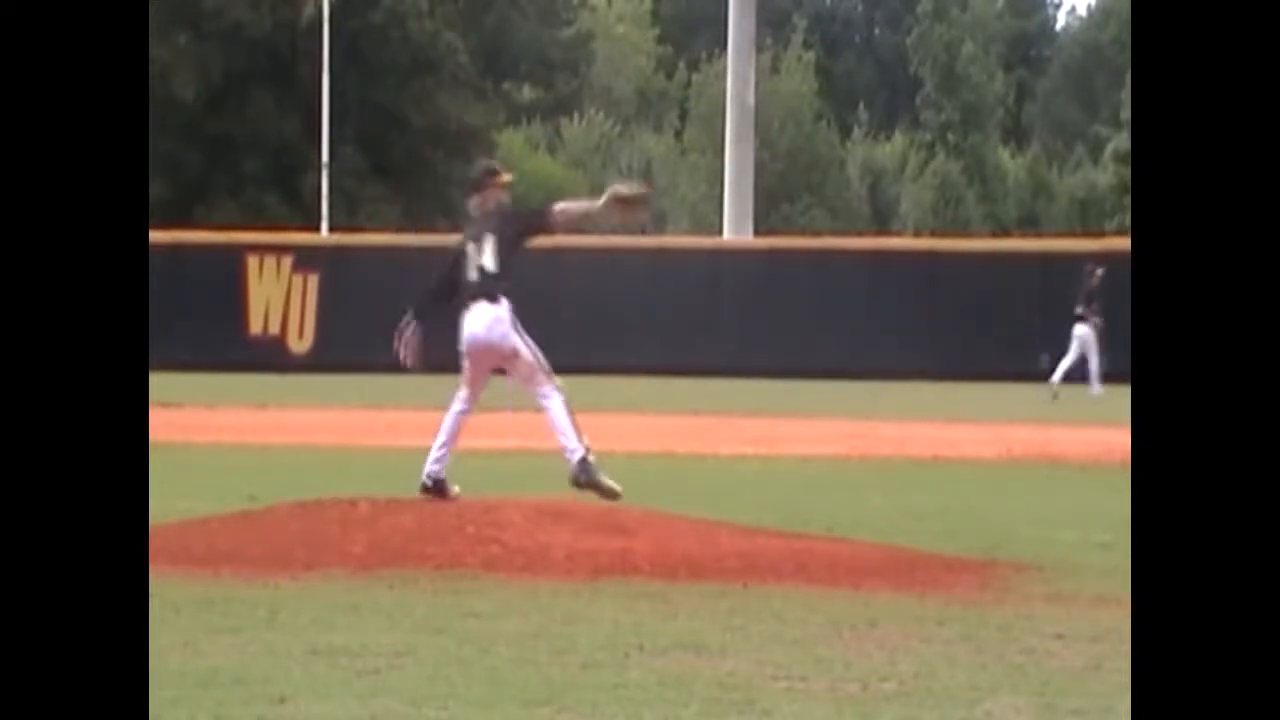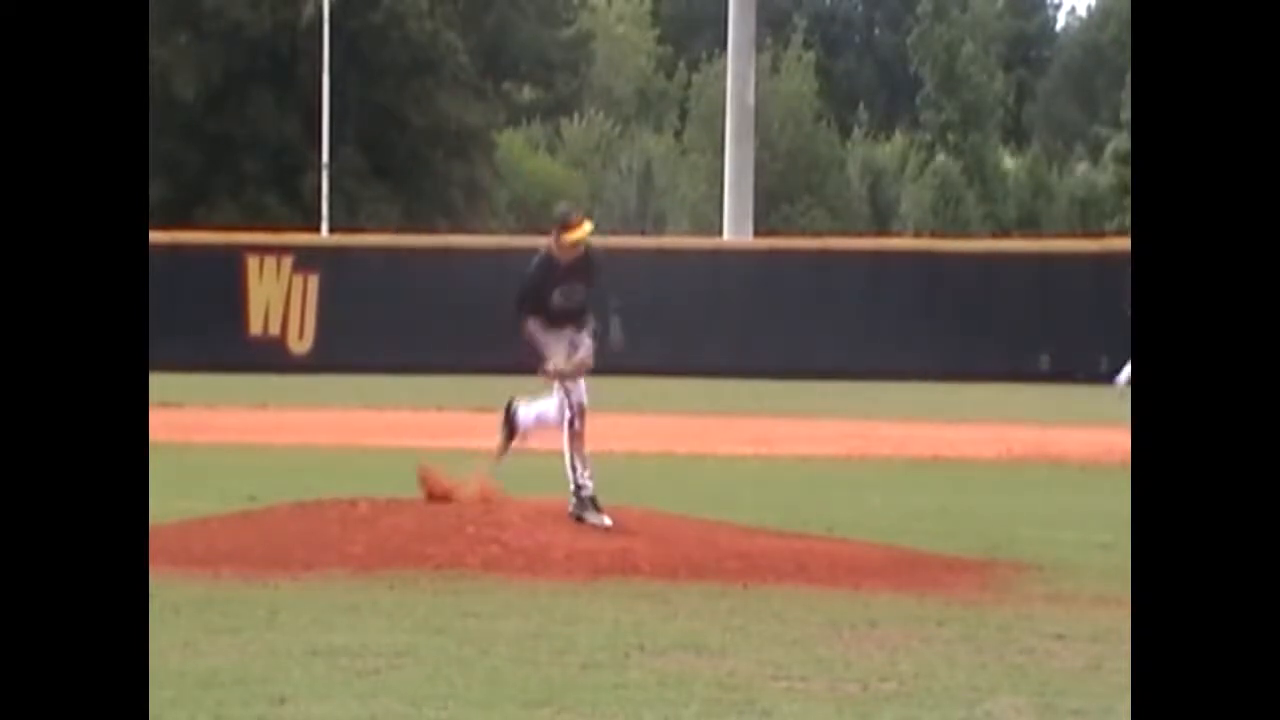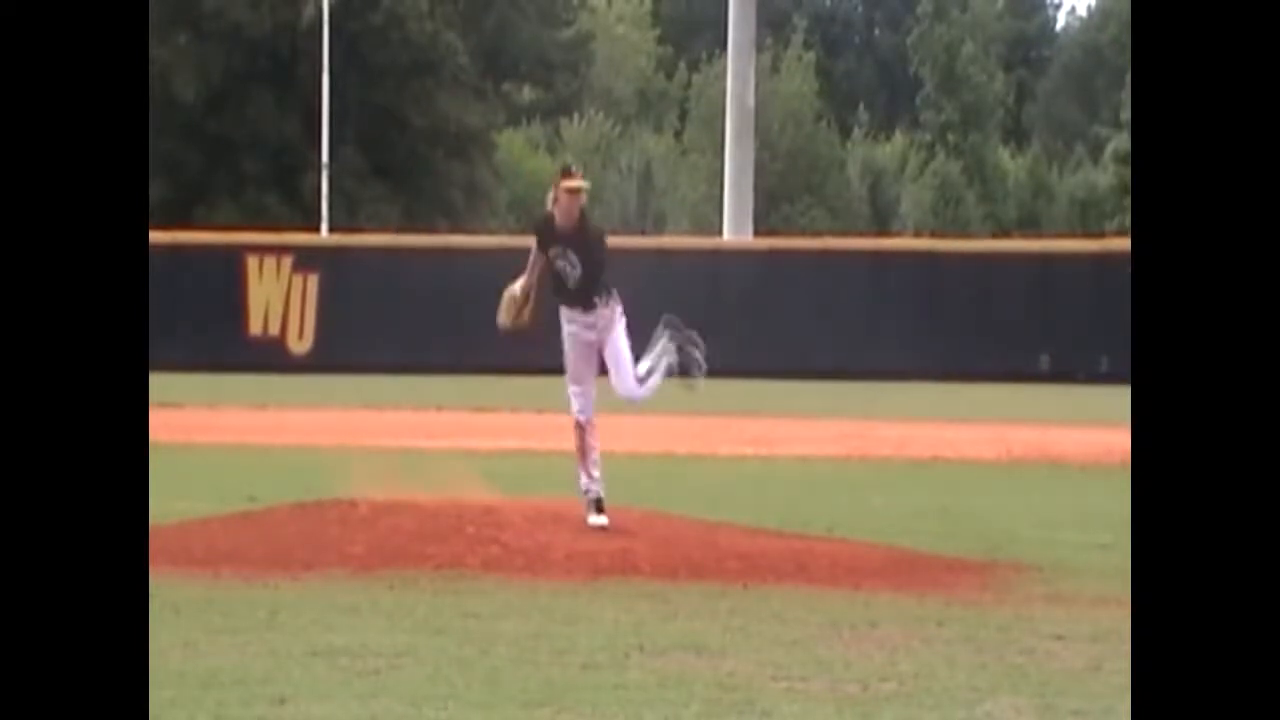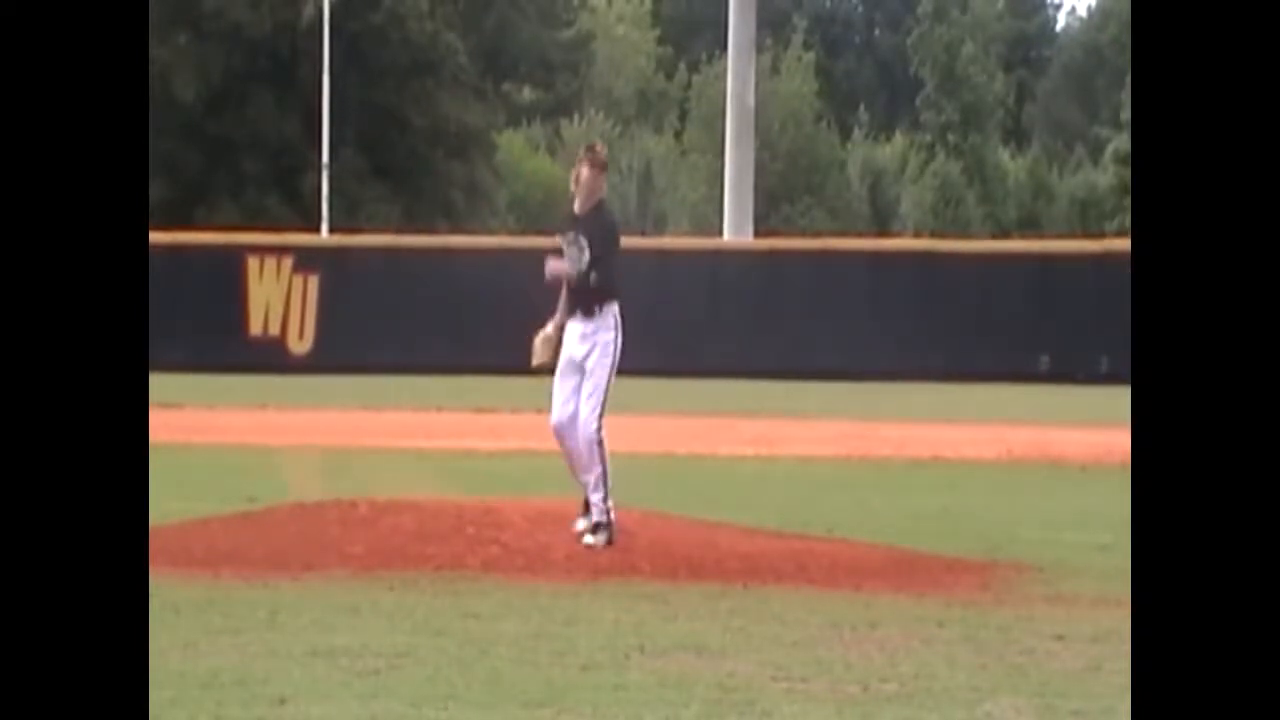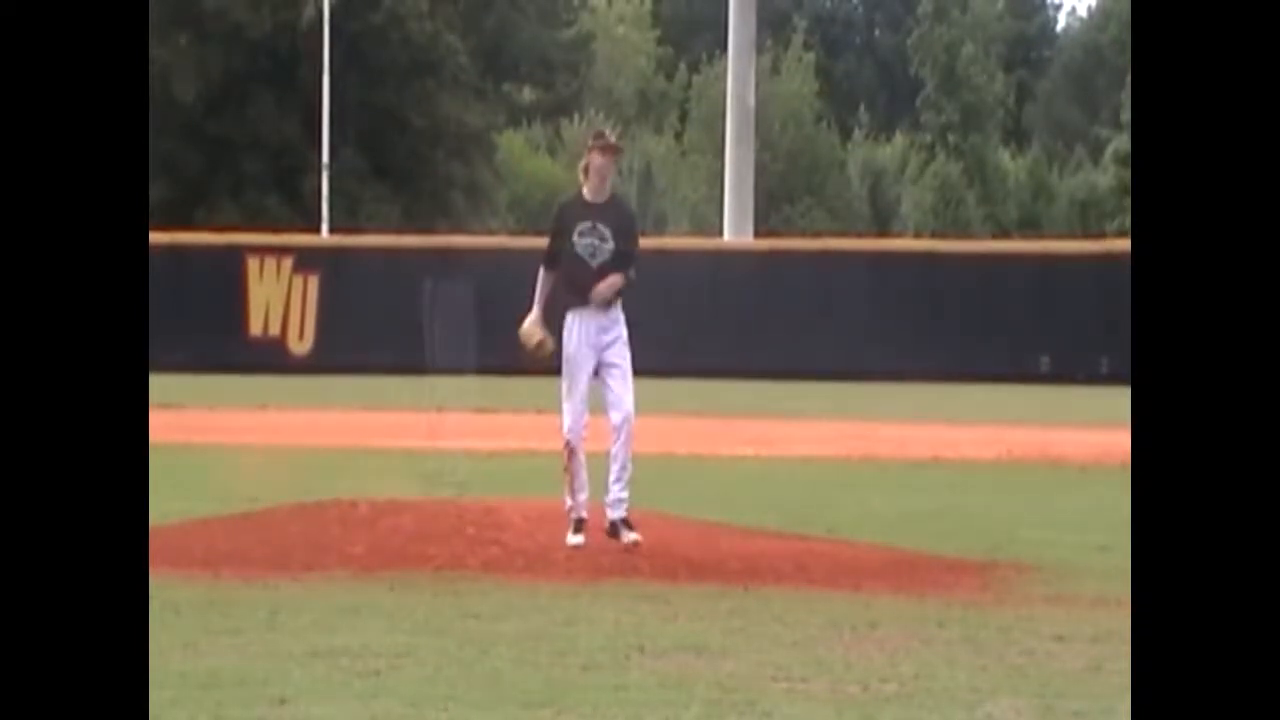
dt=0.4s
person 1, frame 1
left shoulder: (467, 236)
right shoulder: (507, 218)
left elbow: (442, 287)
right elbow: (553, 215)
left wrist: (413, 322)
right wrist: (601, 205)
left hip: (468, 322)
right hip: (496, 317)
left knee: (465, 399)
right knee: (547, 390)
left ankle: (433, 475)
right ankle: (580, 464)
person 1, frame 2
left shoulder: (588, 261)
right shoulder: (539, 270)
right elbow: (526, 316)
right wrist: (550, 353)
left hip: (580, 333)
right hip: (555, 337)
left knee: (566, 411)
right knee: (575, 405)
left ankle: (519, 416)
right ankle: (582, 496)
person 1, frame 3
left shoulder: (592, 235)
right shoulder: (545, 223)
left elbow: (599, 292)
right wrist: (528, 281)
left hip: (604, 313)
right hip: (573, 318)
left knee: (632, 389)
right knee: (582, 411)
left ankle: (671, 346)
right ankle: (592, 496)
person 1, frame 4
left shoulder: (605, 223)
right shoulder: (570, 220)
left elbow: (598, 278)
left wrist: (563, 269)
right wrist: (558, 318)
left hip: (603, 325)
right hip: (575, 326)
left knee: (589, 425)
right knee: (561, 421)
left ankle: (602, 517)
right ankle: (591, 497)
person 1, frame 5
left shoulder: (623, 214)
right shoulder: (566, 211)
left elbow: (631, 268)
right elbow: (549, 265)
left wrist: (614, 282)
right wrist: (535, 313)
left hip: (612, 320)
right hip: (577, 320)
left knee: (623, 414)
right knee: (573, 424)
left ankle: (618, 513)
right ankle: (577, 514)
